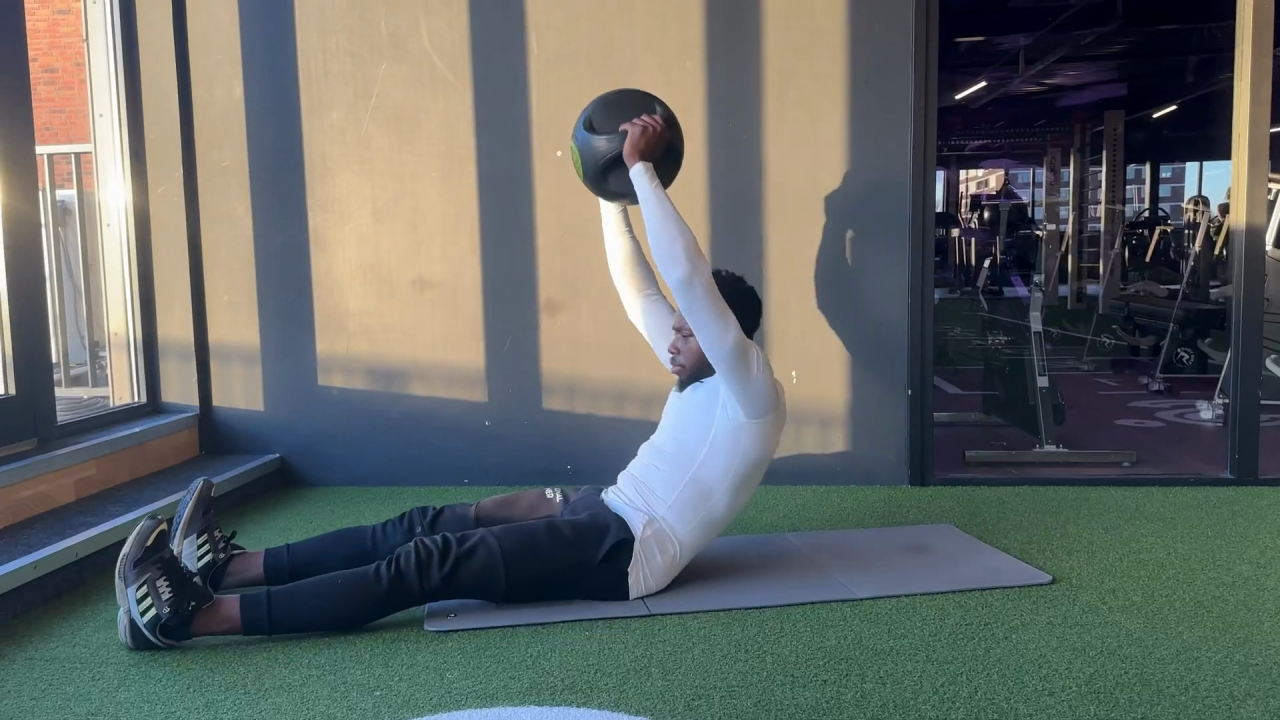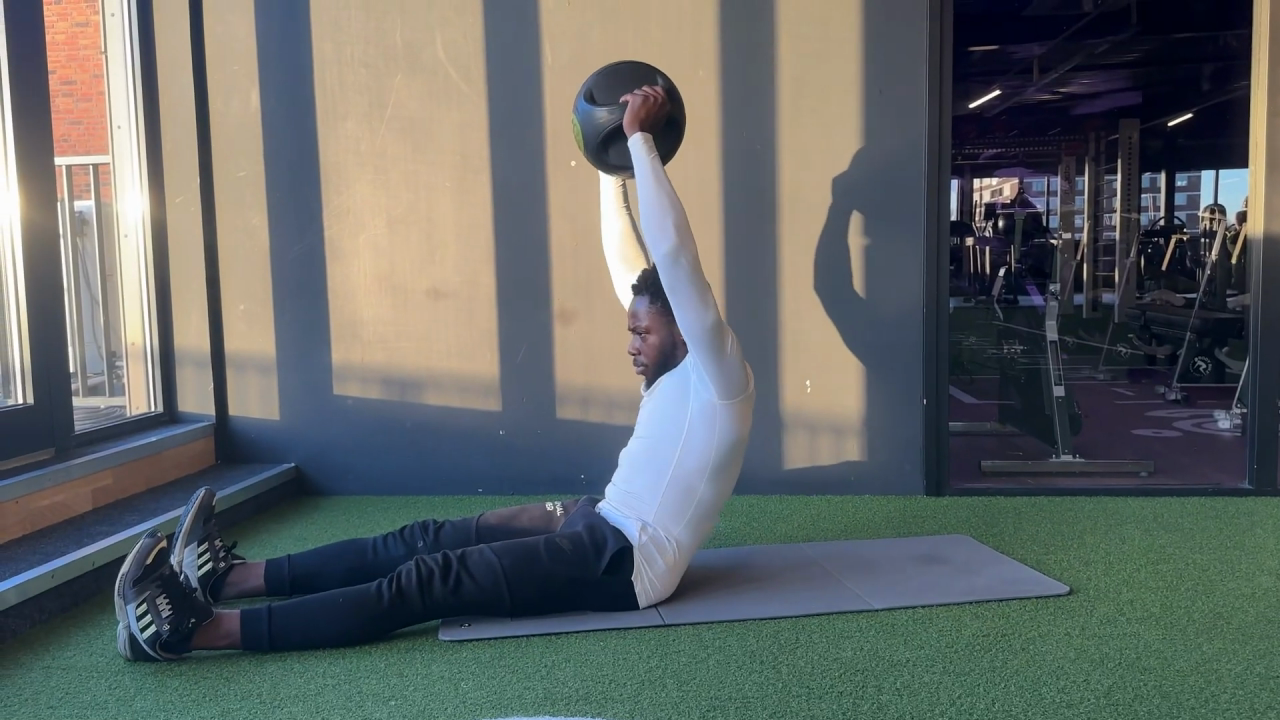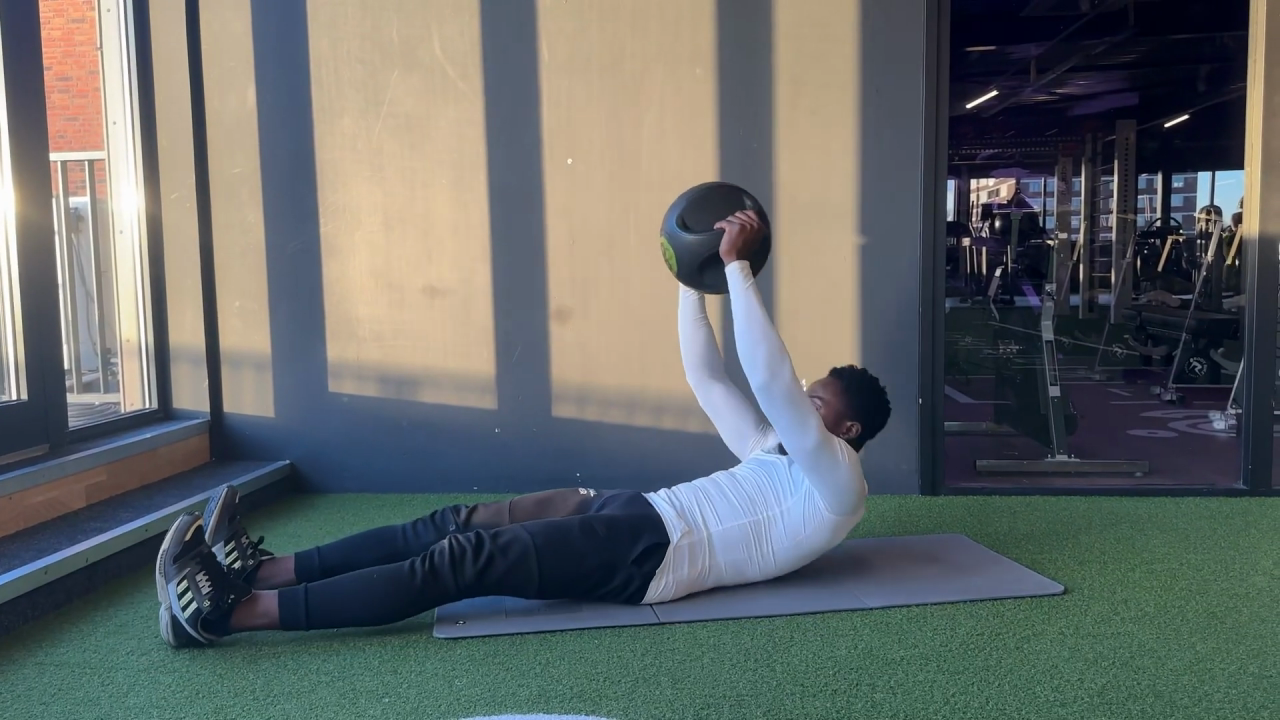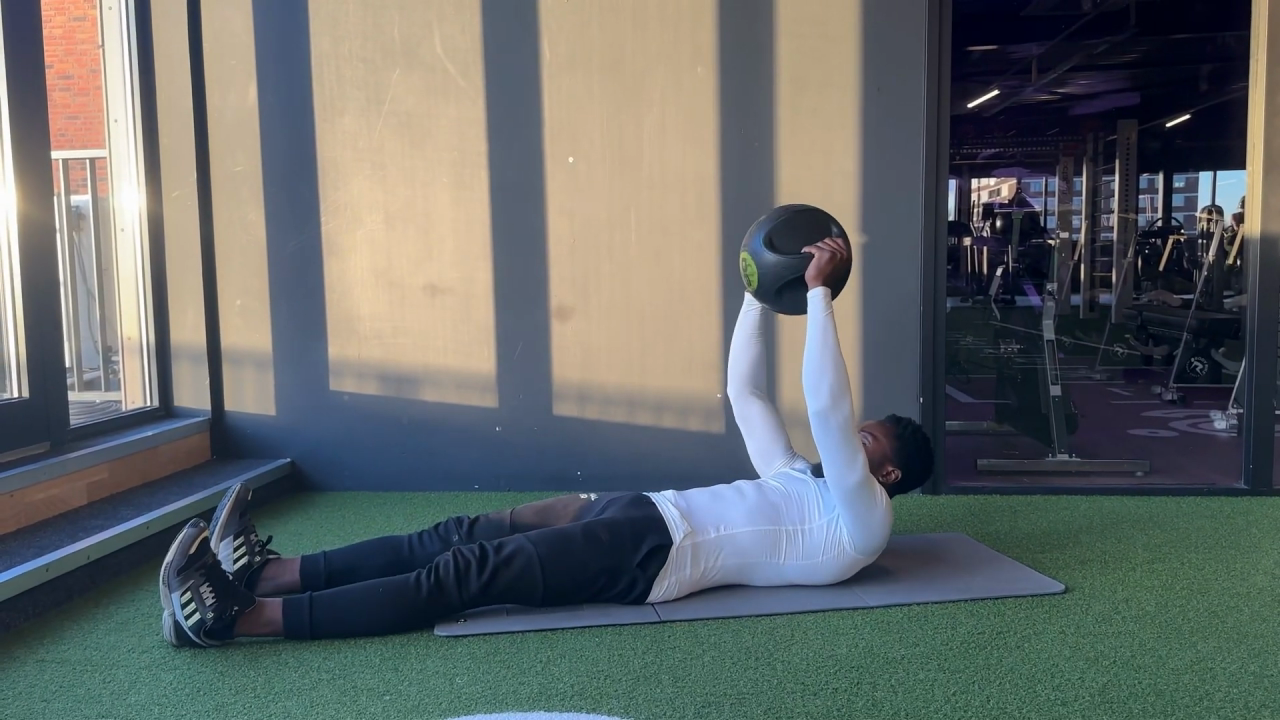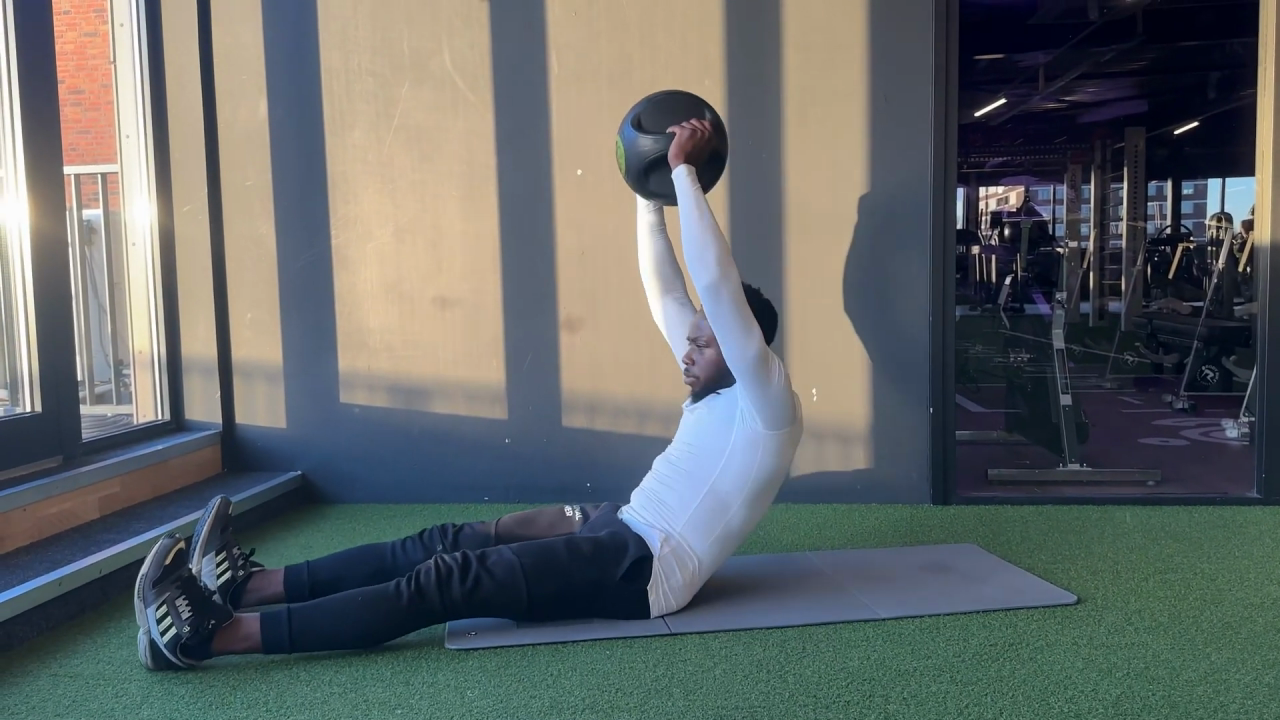
dt=1s
person 1, frame 1
left shoulder: (752, 391)
right shoulder: (702, 375)
left elbow: (691, 277)
right elbow: (637, 290)
left wrist: (642, 166)
right wrist: (612, 193)
left hip: (623, 551)
right hip: (601, 510)
left knee: (431, 564)
right knee: (426, 527)
left ankle: (197, 616)
right ankle: (230, 565)
person 1, frame 2
left shoulder: (720, 374)
right shoulder: (680, 369)
left elbow: (674, 257)
right elbow: (630, 266)
left wrist: (640, 139)
right wrist: (612, 167)
left hip: (624, 563)
right hip: (597, 523)
left knee: (430, 580)
right knee: (424, 540)
right ankle: (230, 574)
person 1, frame 3
left shoulder: (838, 483)
right shoulder: (778, 453)
left elbow: (770, 382)
right elbow: (706, 377)
left wrist: (736, 265)
right wrist: (694, 276)
left hip: (648, 551)
right hip: (629, 513)
left knee: (464, 561)
right knee: (451, 526)
left ankle: (234, 611)
right ankle: (262, 568)
person 1, frame 4
left shoulder: (863, 521)
right shoulder: (800, 480)
left elbow: (827, 409)
right elbow: (745, 392)
left wrist: (820, 291)
right wrist: (760, 289)
left hip: (651, 552)
right hip: (637, 513)
left knee: (467, 574)
right knee: (457, 537)
left ankle: (240, 616)
right ankle: (266, 569)
person 1, frame 5
left shoulder: (767, 405)
right shoulder: (716, 388)
left elbow: (720, 289)
right elbow: (664, 292)
left wrist: (684, 170)
right wrist: (650, 194)
left hip: (641, 569)
right hip: (614, 526)
left knee: (449, 582)
right knee: (445, 544)
right ankle: (247, 582)
